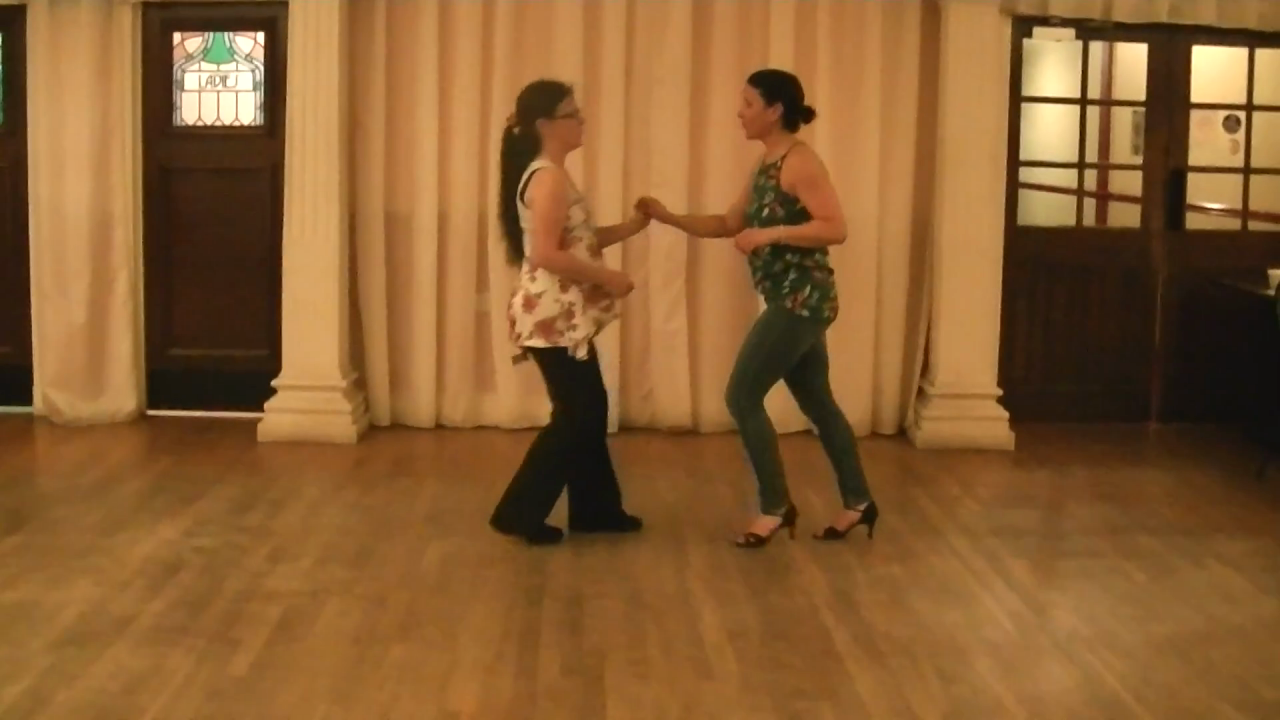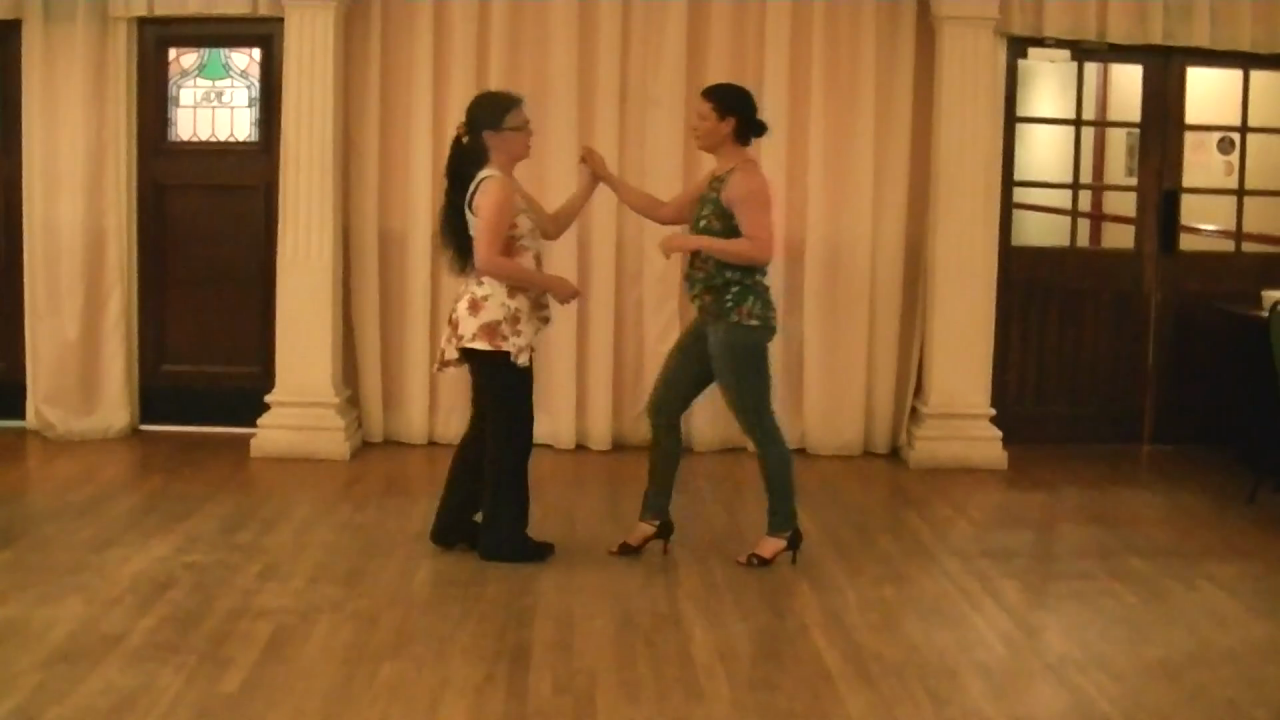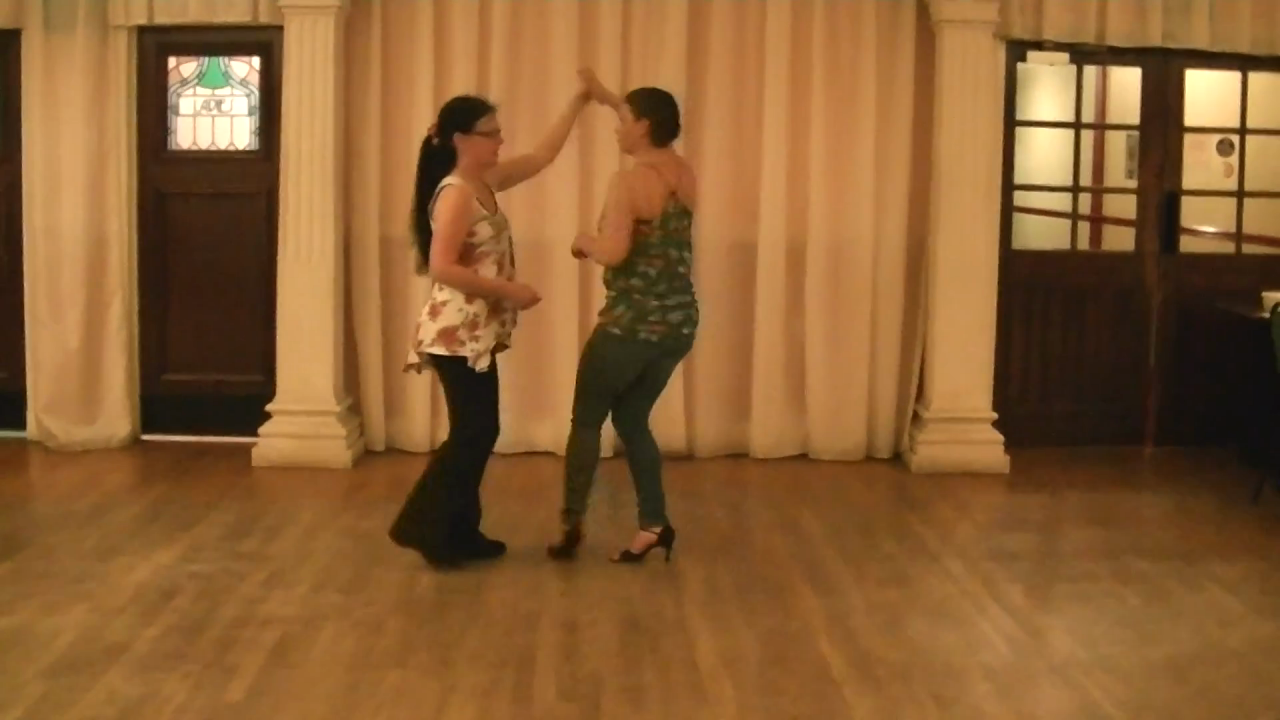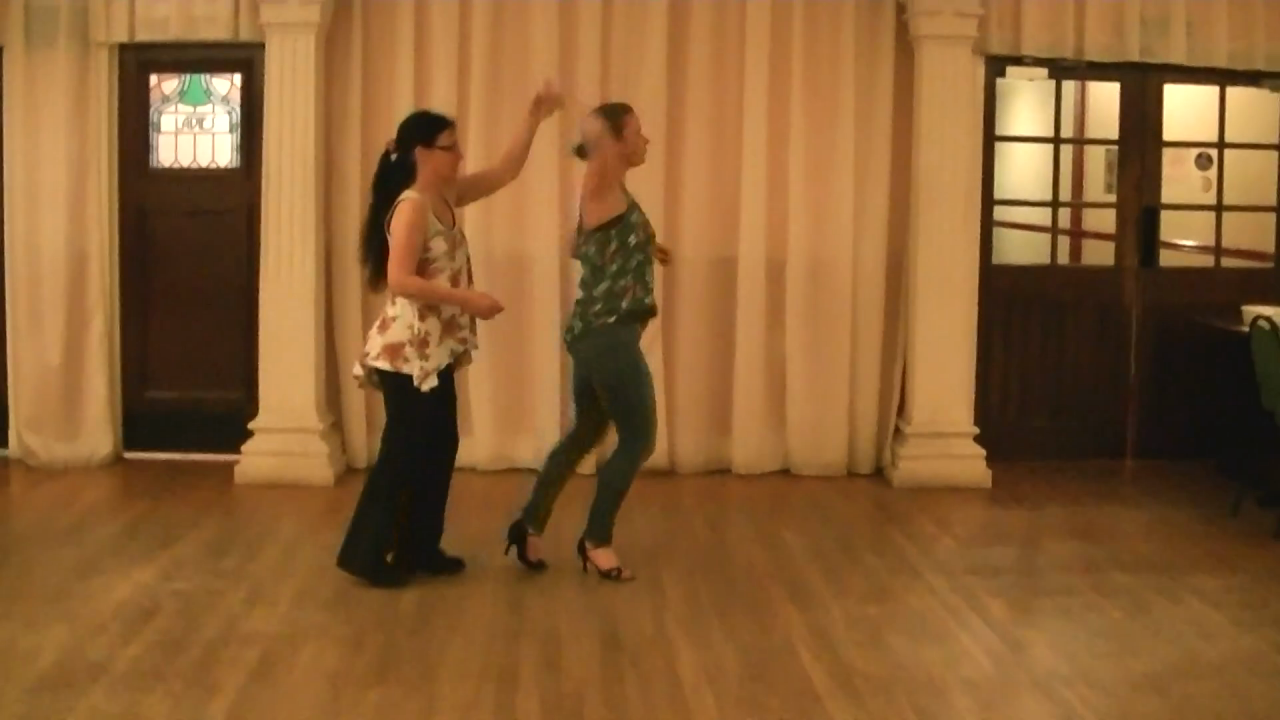
dt=0.5s
person 1, frame 1
left shoulder: (800, 163)
right shoulder: (767, 165)
left elbow: (835, 228)
right elbow: (727, 224)
left wrist: (770, 233)
right wrist: (666, 216)
left hip: (801, 302)
right hip: (791, 302)
left knee: (741, 398)
right knee: (817, 403)
left ankle: (775, 505)
right ankle: (858, 502)
person 1, frame 2
left shoulder: (746, 179)
right shoulder: (717, 178)
left elbow: (761, 251)
right elbow: (666, 211)
left wrist: (696, 241)
right wrist: (608, 178)
left hip: (741, 319)
right hip: (714, 317)
left knee: (757, 423)
right knee: (662, 409)
left ankle: (783, 528)
right ankle: (655, 518)
person 1, frame 3
left shoulder: (626, 185)
right shoulder: (682, 175)
left elbow: (611, 256)
right elbow: (663, 128)
left wrist: (585, 243)
right wrist: (610, 99)
left hip: (630, 323)
right hip: (679, 324)
left knee: (586, 420)
right knee: (633, 419)
left ankle: (571, 525)
right ankle: (653, 523)
person 1, frame 4
left shoulder: (600, 192)
right shoulder: (602, 189)
right elbow: (595, 141)
left wrist: (645, 249)
right wrist: (585, 114)
left hip: (593, 330)
right hip: (609, 335)
left knee: (587, 432)
right knee: (637, 441)
left ankle: (530, 526)
right ankle: (596, 540)
person 2, frame 1
left shoulder: (550, 175)
right shoulder: (548, 178)
left elbow: (578, 242)
right elbow: (546, 254)
left wrist: (631, 226)
right wrist: (607, 278)
left hip: (562, 314)
right hip: (552, 316)
left knee: (587, 409)
right knee: (576, 413)
left ankle: (597, 510)
right ankle: (519, 512)
person 2, frame 2
left shoulder: (504, 185)
right shoulder: (495, 186)
left elbow: (550, 228)
right elbow: (488, 260)
left wrist: (590, 183)
right wrist: (550, 283)
left hip: (497, 324)
right hip: (495, 325)
left knee: (489, 425)
right knee: (511, 427)
left ankle: (455, 522)
right ankle: (503, 537)
person 2, frame 3
left shoulder: (485, 181)
right shoulder: (455, 194)
left elbow: (540, 157)
right elbow: (442, 267)
left wrist: (577, 106)
right wrist: (508, 288)
left hip: (478, 331)
right hip: (458, 333)
left knee: (476, 431)
right knee: (475, 432)
left ankle: (458, 533)
right ankle: (419, 525)
person 2, frame 4
left shoulder: (446, 196)
right shoulder: (410, 207)
left elbow: (504, 173)
right elbow: (400, 281)
left wrist: (535, 119)
right wrist: (466, 297)
left hip: (435, 349)
right hip: (408, 349)
left knee: (438, 447)
right knee: (404, 451)
left ankle: (419, 548)
right ankle: (364, 553)
